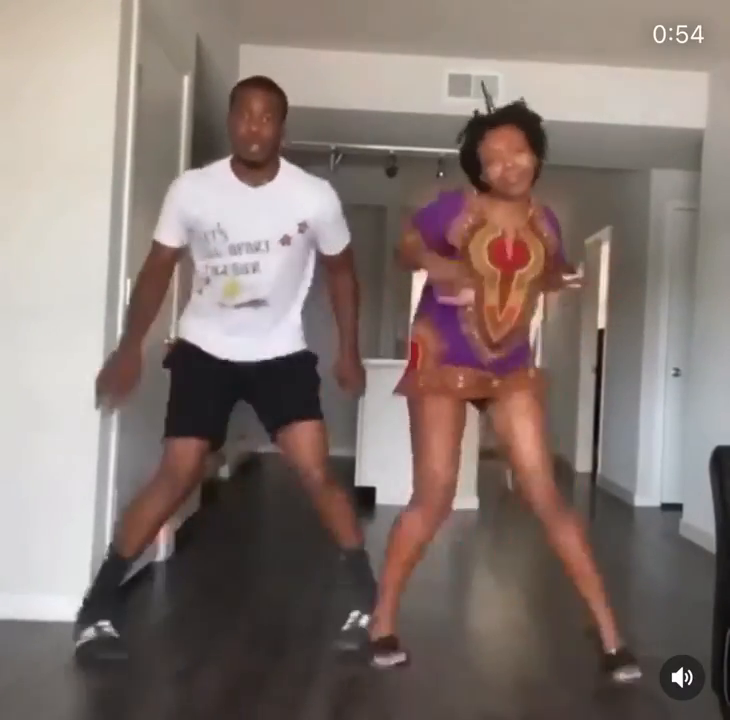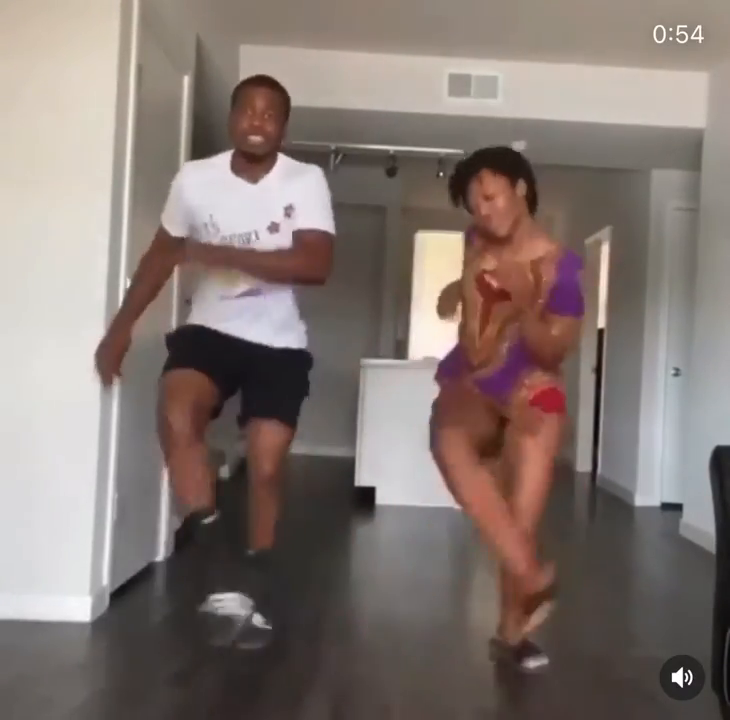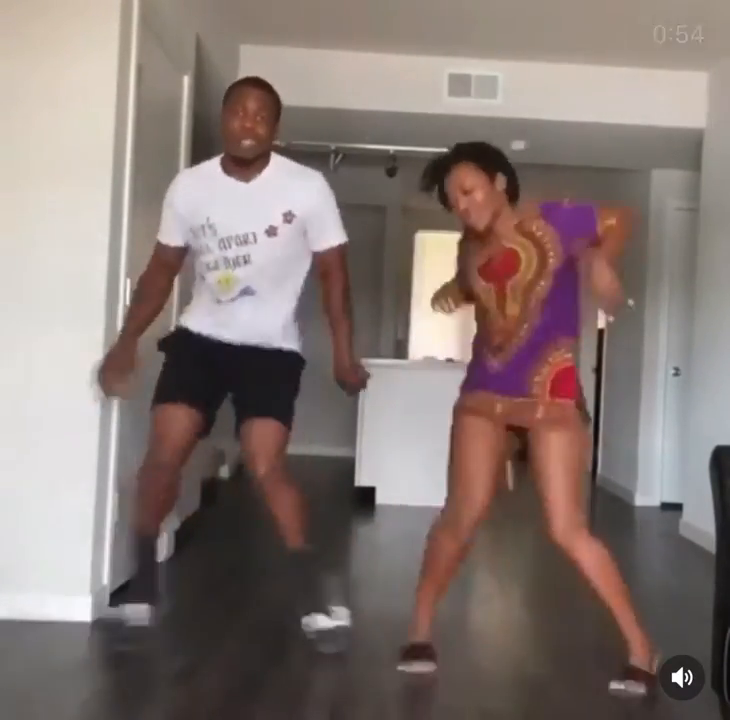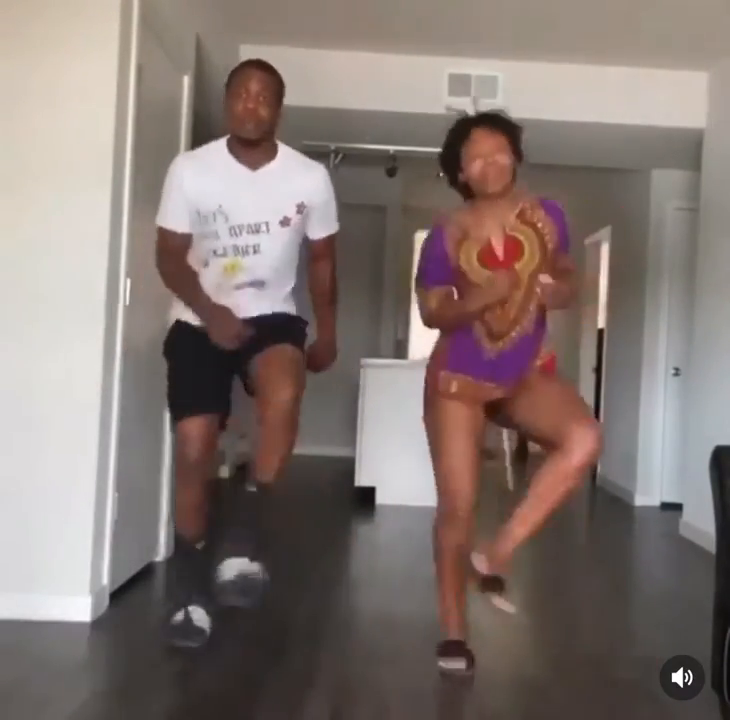
dt=0.3s
person 1, frame 1
left shoulder: (316, 196)
right shoulder: (191, 189)
left elbow: (341, 270)
right elbow: (158, 269)
left wrist: (349, 350)
right wrist: (129, 348)
left hip: (281, 353)
right hip: (206, 349)
left knee: (317, 473)
right knee: (177, 472)
left ankle: (363, 600)
right ankle: (99, 606)
person 1, frame 2
left shoulder: (307, 181)
right shoulder: (193, 179)
left elbow: (316, 264)
right elbow: (163, 252)
left wrist: (225, 257)
right wrist: (121, 326)
left hip: (278, 345)
right hip: (209, 332)
left knee: (265, 469)
right knee: (176, 413)
left ankle: (256, 595)
person 1, frame 3
left shoulder: (306, 187)
right shoulder: (188, 185)
left elbow: (333, 269)
right elbow: (161, 268)
left wrist: (344, 349)
right wrist: (125, 342)
left hip: (270, 347)
right hip: (198, 338)
left knee: (265, 466)
right knee: (166, 449)
left ankle: (310, 592)
right ankle: (141, 585)
person 1, frame 4
left shoulder: (311, 178)
right shoulder: (189, 169)
left elbow: (322, 259)
right elbow: (169, 257)
left wrist: (326, 332)
right wrist: (211, 310)
left hip: (271, 319)
right hip: (202, 325)
left knee: (283, 389)
right knee: (194, 452)
left ankle: (244, 533)
right ankle: (190, 592)
person 2, frame 1
left shoulder: (545, 225)
right shoulder: (456, 209)
right elbow: (408, 247)
left wrist: (563, 275)
right wrist: (433, 267)
left hip: (509, 371)
right hip: (443, 364)
left knee: (545, 498)
right knee: (433, 499)
left ankle: (610, 636)
right ankle: (382, 621)
person 2, frame 2
left shoulder: (559, 265)
right shoulder: (480, 242)
left elbow: (553, 353)
left wrist: (519, 306)
right wrist: (456, 291)
left hip: (530, 396)
right hip: (469, 387)
left knee: (522, 525)
right knee: (448, 443)
left ankle: (511, 631)
right ankle: (531, 578)
person 2, frame 3
left shoulder: (553, 221)
right shoulder: (471, 250)
left elbow: (618, 222)
left wrist: (602, 261)
right wrist: (454, 293)
left hip: (549, 390)
right hip: (486, 391)
left knee: (566, 529)
right knee: (460, 515)
left ankle: (641, 652)
right ankle: (420, 633)
person 2, frame 4
left shoulder: (546, 215)
right shoulder: (445, 236)
left elbow: (567, 276)
right elbow: (431, 313)
left wrist: (559, 291)
right wrist: (483, 297)
left hip: (527, 373)
right hip: (458, 377)
left knee: (583, 439)
right knee: (458, 504)
left ankle: (495, 554)
right ankle: (453, 630)
